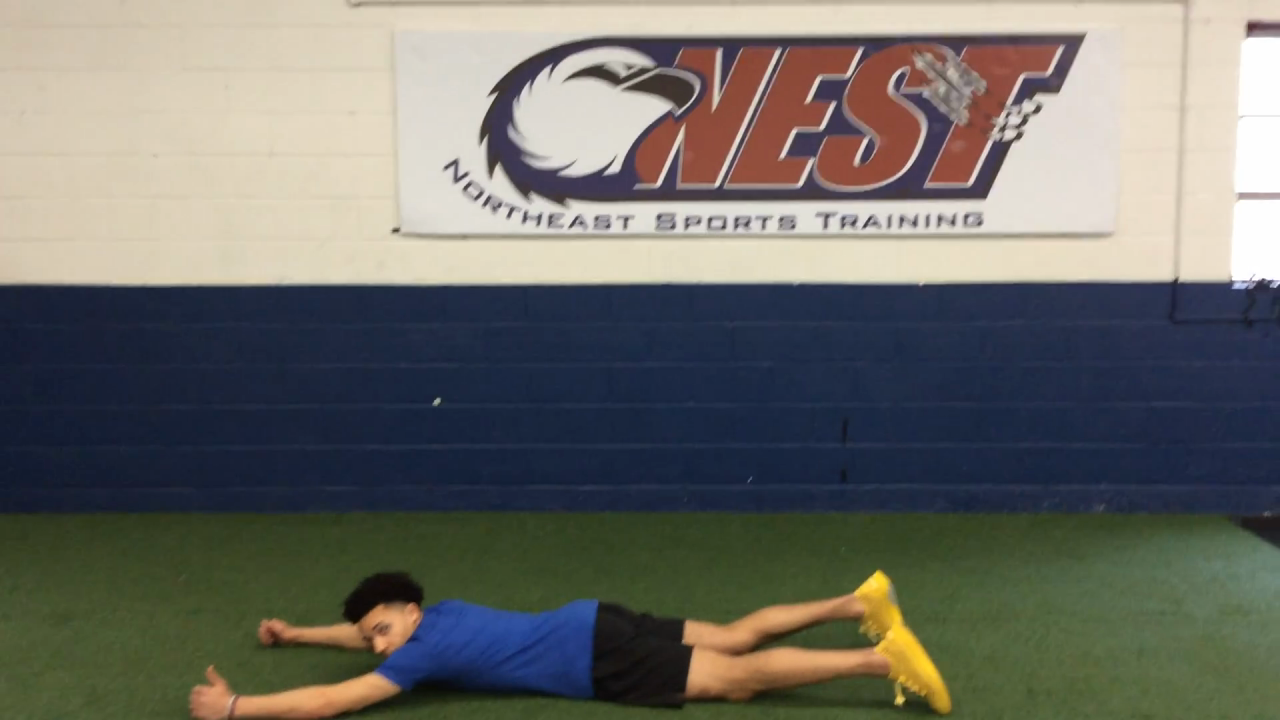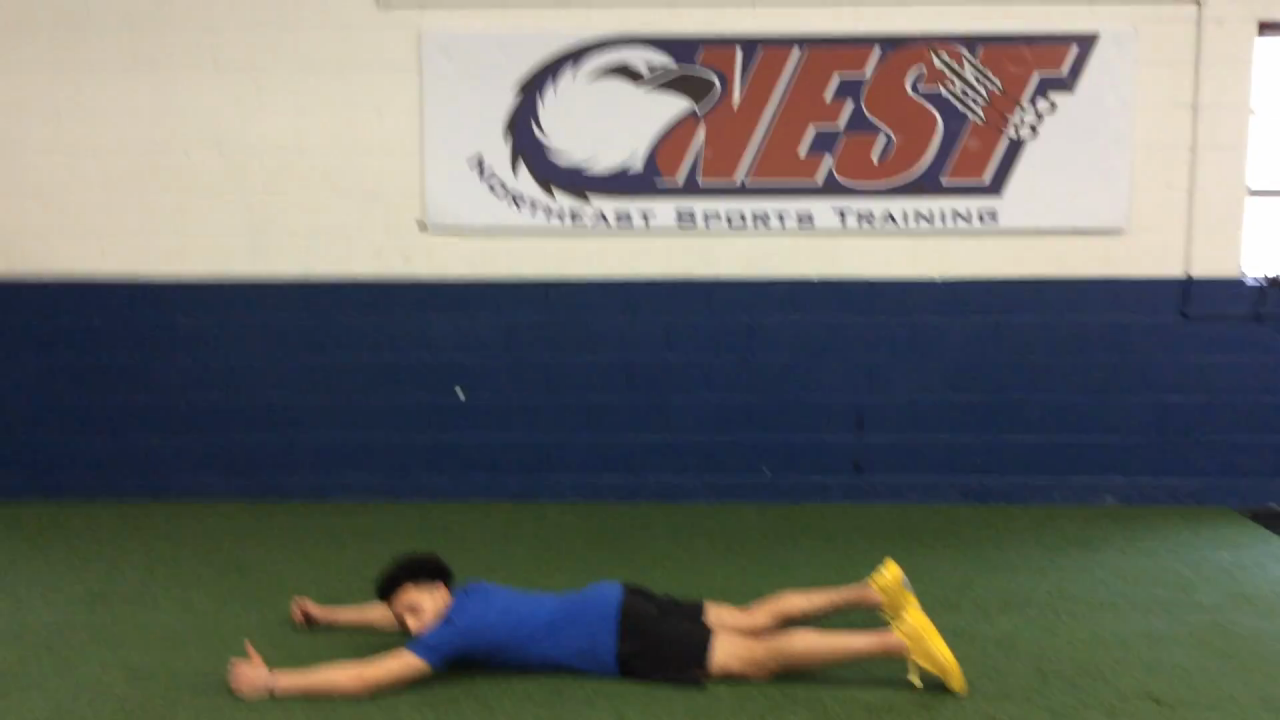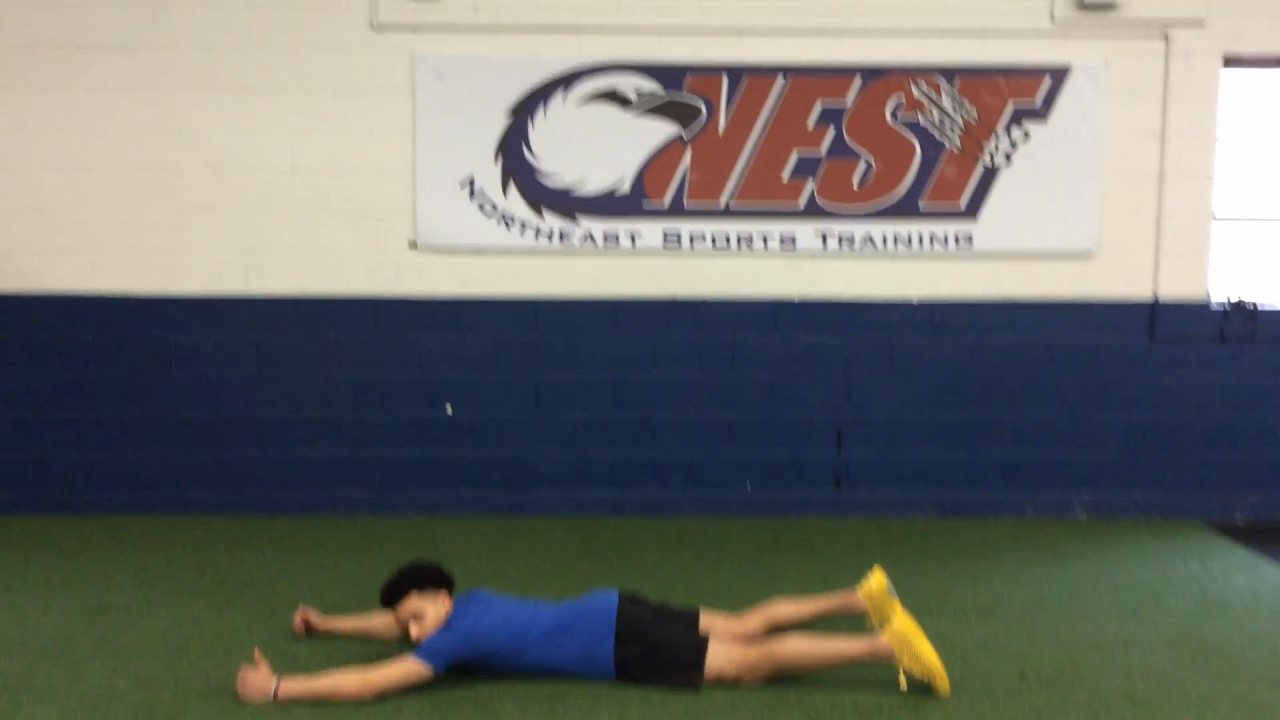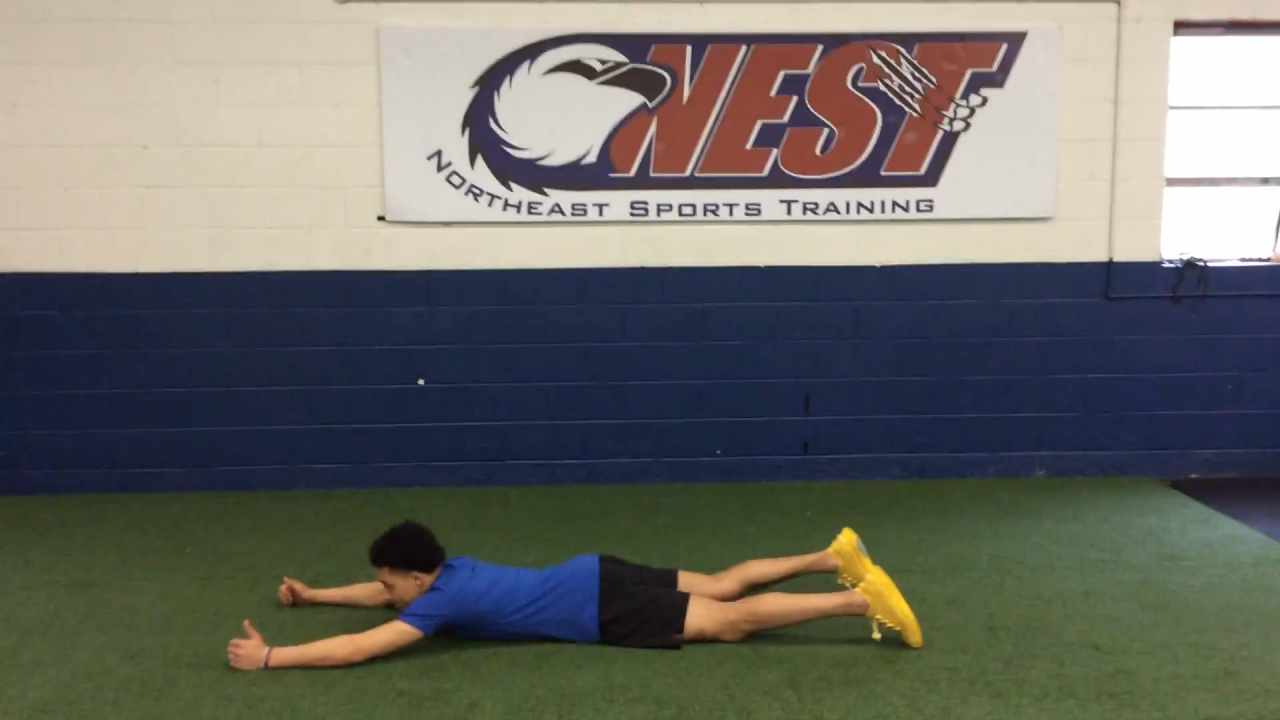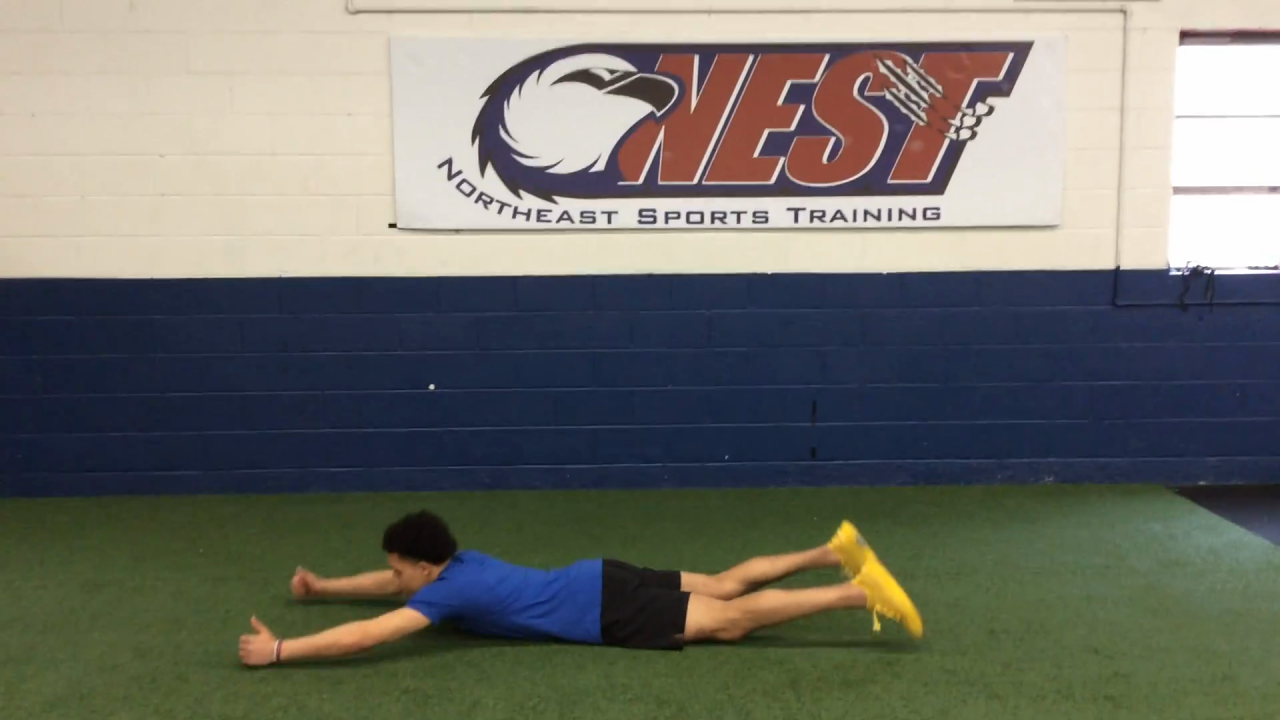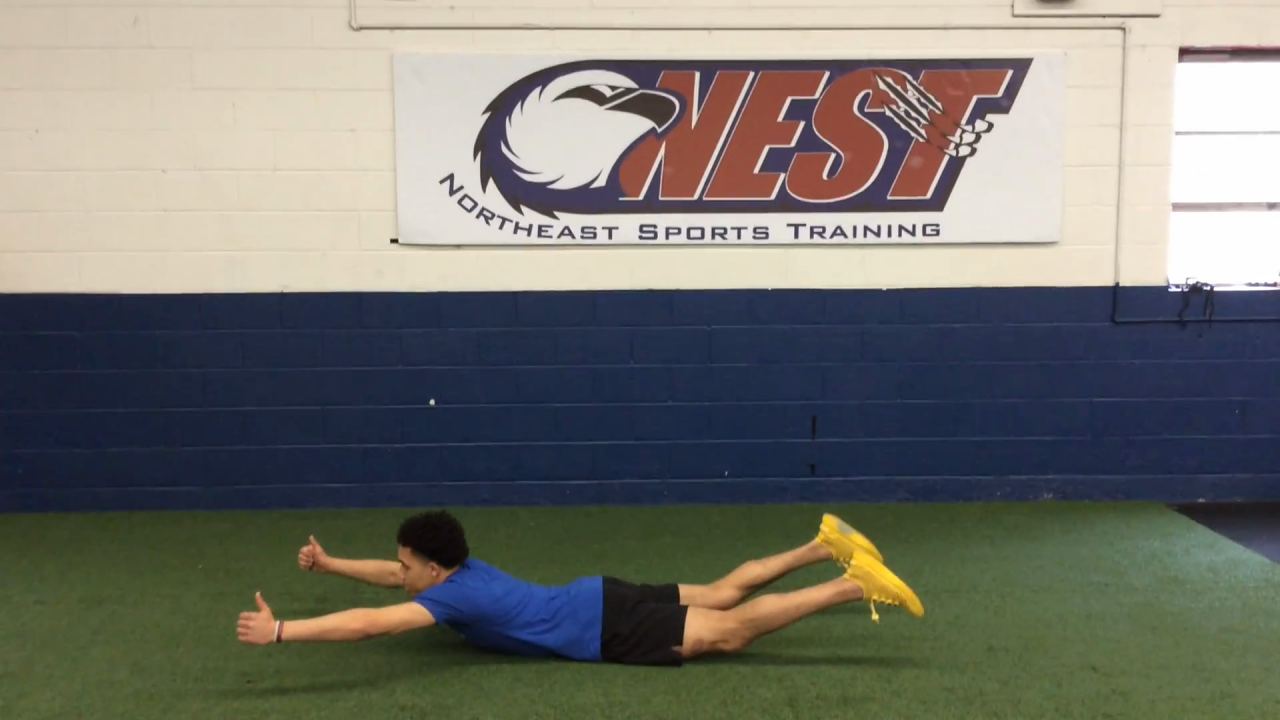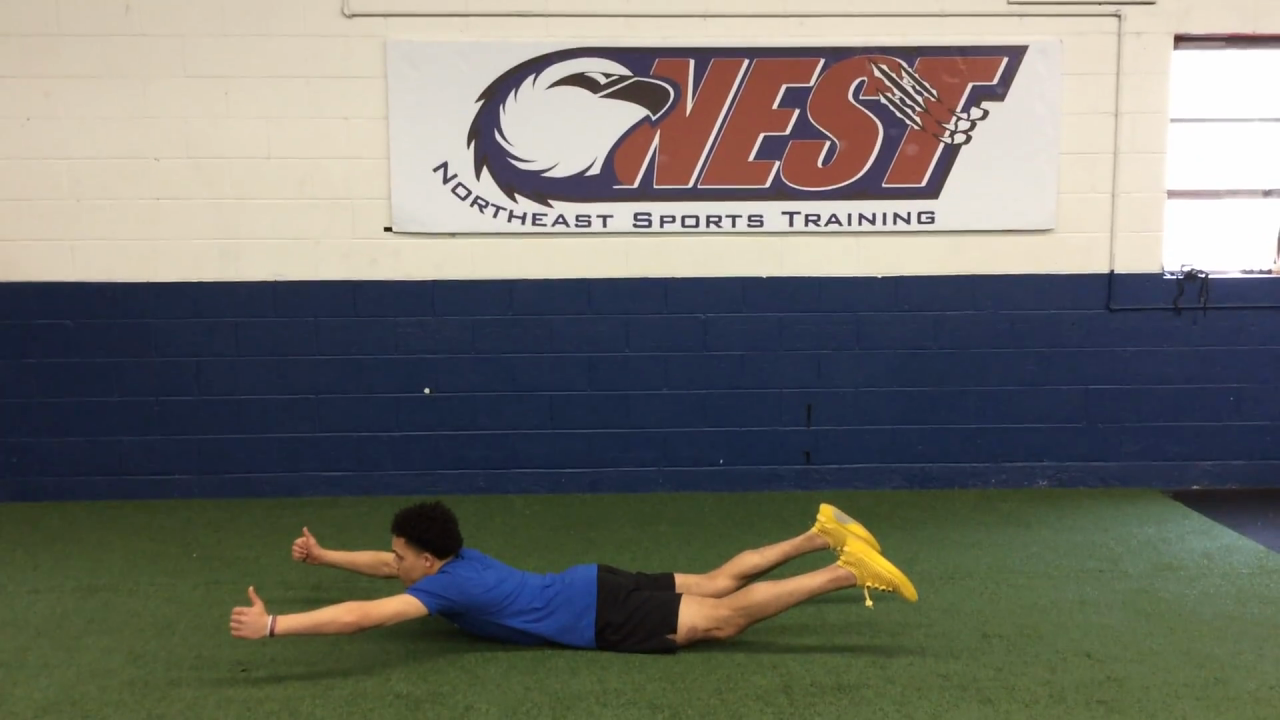
dt=0.7s
person 1, frame 1
left shoulder: (424, 651)
right shoulder: (436, 615)
right elbow: (370, 632)
right wrist: (296, 633)
right hip: (595, 627)
right knee: (735, 639)
right ankle: (858, 603)
person 1, frame 2
left shoulder: (455, 629)
right shoulder: (465, 596)
left elbow: (362, 679)
right elbow: (398, 607)
left wrist: (272, 682)
right wrist: (329, 614)
left hip: (622, 641)
right hip: (618, 609)
left knee: (757, 657)
right knee: (751, 619)
left ankle: (896, 640)
right ankle: (874, 589)
person 1, frame 3
left shoulder: (456, 635)
right shoulder: (465, 604)
left elbow: (366, 685)
right elbow: (398, 621)
left wrist: (277, 689)
right wrist: (328, 623)
left hip: (618, 647)
right hip: (615, 616)
left knee: (749, 662)
right knee: (744, 625)
left ankle: (885, 644)
right ankle: (861, 597)
person 1, frame 4
left shoulder: (441, 602)
right shoulder: (446, 569)
left elbow: (357, 649)
right elbow: (383, 594)
left wrist: (268, 657)
right wrist: (312, 594)
left hip: (602, 608)
right hip: (597, 578)
left knee: (729, 623)
right knee: (721, 586)
left ankle: (860, 599)
right ankle: (833, 557)
person 1, frame 5
left shoulder: (447, 592)
right shoulder: (455, 561)
left elbow: (366, 635)
right elbow: (394, 583)
left wrist: (278, 650)
right wrist: (324, 586)
left hip: (604, 613)
right hip: (599, 582)
left knee: (728, 621)
right knee: (725, 585)
left ankle: (858, 592)
right ankle: (833, 552)
person 1, frame 6
left shoulder: (451, 596)
right shoulder: (460, 566)
left elbow: (366, 623)
right elbow: (396, 576)
left wrist: (279, 630)
right wrist: (328, 564)
left hip: (606, 628)
right hip: (600, 600)
left knee: (730, 633)
right knee: (720, 595)
left ankle: (854, 585)
right ankle: (822, 546)
person 1, frame 7
left shoulder: (444, 586)
right shoulder: (457, 556)
left elbow: (359, 616)
right elbow: (389, 567)
left wrist: (271, 625)
right wrist: (324, 555)
left hip: (600, 617)
right hip: (595, 587)
left knee: (724, 619)
right knee: (718, 584)
left ankle: (848, 572)
right ankle: (819, 534)
